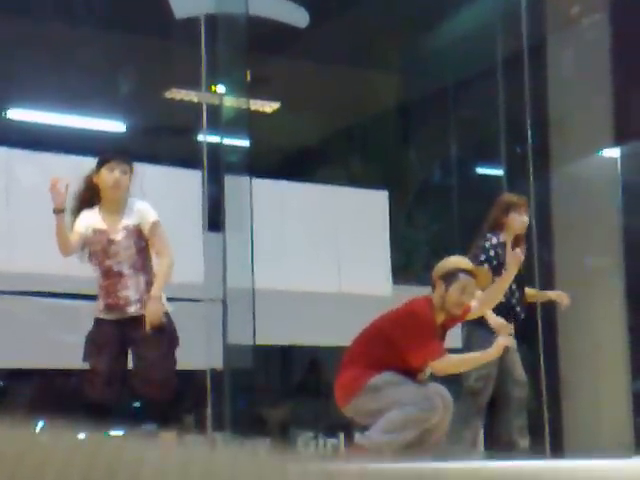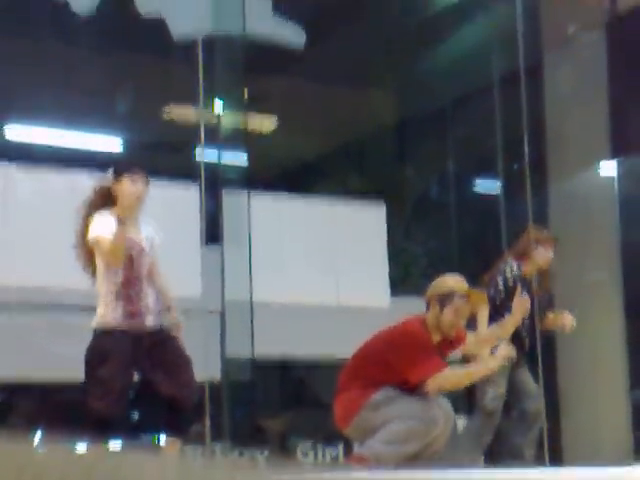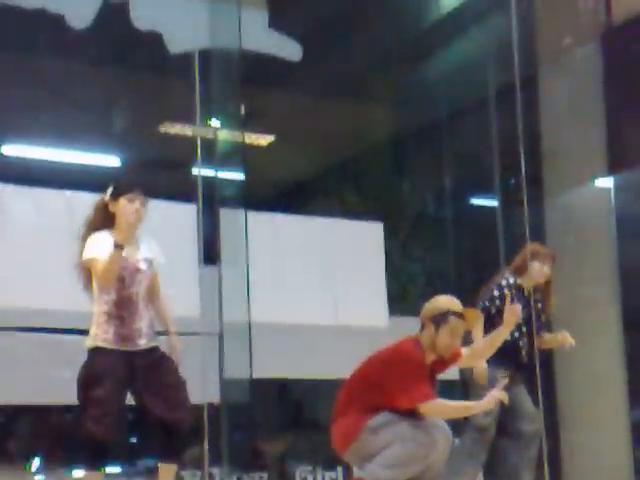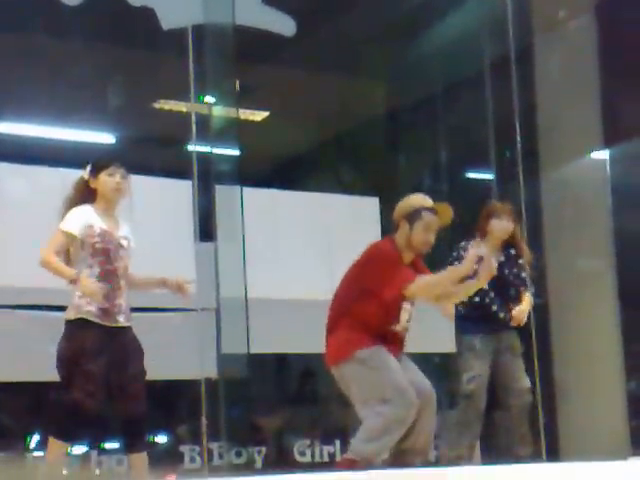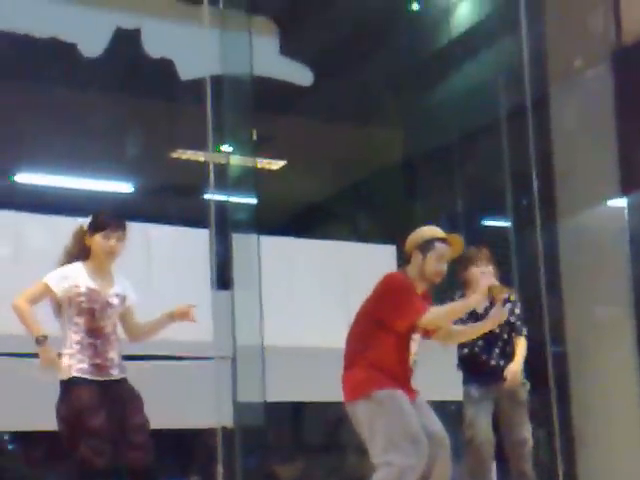
dt=0.7s
person 1, frame 1
left shoulder: (141, 210)
right shoulder: (88, 218)
left elbow: (164, 257)
right elbow: (67, 251)
left wrist: (155, 297)
right wrist: (60, 209)
left hip: (146, 312)
right hip: (108, 316)
left knee: (157, 380)
right knee: (99, 387)
person 1, frame 2
left shoulder: (146, 227)
right shoulder: (101, 221)
right elbow: (113, 257)
left wrist: (171, 309)
right wrist: (123, 217)
left hip: (151, 326)
right hip: (114, 327)
left knee: (183, 391)
right knee: (107, 402)
person 1, frame 3
left shoulder: (149, 246)
right shoulder: (99, 241)
right elbow: (101, 282)
left wrist: (170, 333)
right wrist: (120, 241)
left hip: (146, 348)
right hip: (107, 348)
left knee: (176, 415)
right knee: (101, 428)
person 1, frame 4
left shoulder: (124, 228)
right shoulder: (81, 215)
right elbow: (47, 257)
left wrist: (163, 282)
right wrist: (78, 278)
left hip: (120, 325)
right hip: (86, 322)
left knee: (133, 405)
right knee: (79, 401)
person 1, frame 5
left shoulder: (122, 285)
right shoulder: (70, 275)
left elbow: (134, 333)
right elbow: (21, 303)
left wrist: (170, 317)
right wrist: (42, 341)
left hip: (116, 380)
right hip: (80, 379)
left knee: (140, 455)
person 2, frame 1
left shoulder: (513, 249)
right shoulder: (489, 244)
left wrist: (548, 295)
right wrist: (490, 316)
left hip: (504, 331)
right hip: (485, 329)
left knee: (516, 389)
right knee: (477, 392)
left ankle: (512, 451)
right ankle: (464, 454)
person 2, frame 2
left shoulder: (535, 281)
right shoulder: (509, 270)
left elbow: (544, 318)
right elbow: (485, 303)
left wrist: (561, 319)
left hip: (514, 353)
left knee: (532, 404)
right knee: (490, 406)
left ankle: (513, 461)
person 2, frame 3
left shoulder: (535, 299)
right shoulder: (506, 284)
left elbow: (536, 338)
left wrist: (557, 339)
left hip: (513, 369)
right hip: (491, 365)
left knee: (529, 425)
right knee: (483, 424)
person 2, frame 4
left shoulder: (515, 256)
right shoulder: (466, 249)
left elbow: (526, 291)
left wrist: (524, 307)
left hip: (506, 334)
right hip: (474, 333)
left knee: (520, 394)
right knee: (473, 394)
left ankle: (521, 457)
right ankle: (455, 459)
person 2, frame 5
left shoulder: (507, 298)
left elbow: (520, 334)
left wrist: (517, 362)
left hip: (509, 380)
right hip: (475, 384)
left knee: (520, 441)
right knee: (480, 440)
person 3, frame 1
left shoulder: (444, 310)
right shoulder: (418, 314)
left elbow: (482, 306)
right elbow: (439, 365)
left wrist: (510, 272)
right wrist: (490, 353)
left hip: (384, 384)
right hip: (357, 386)
left knee: (441, 403)
right knee: (428, 403)
right ankle: (364, 452)
person 3, frame 2
left shoulder: (441, 331)
right shoulder: (412, 334)
left elbow: (477, 343)
right elbow: (439, 380)
left wrist: (515, 316)
right wrist: (491, 365)
left hip: (383, 402)
right hip: (357, 406)
left knee: (442, 415)
right knee: (431, 415)
right ankle: (363, 463)
person 3, frame 3
left shoulder: (433, 351)
right shoulder: (407, 356)
left elbow: (472, 356)
right elbow: (429, 407)
left wrist: (507, 326)
right wrist: (481, 404)
left hip: (380, 421)
right hip: (355, 428)
left knee: (440, 436)
right knee: (426, 438)
person 3, frame 4
left shoulder: (412, 262)
right shoulder: (381, 253)
left elbow: (440, 296)
right elbow: (416, 290)
left wrist: (478, 281)
right wrist: (462, 268)
left hip: (384, 346)
right hip: (352, 345)
left knee: (424, 396)
right knee: (399, 401)
left ankle: (406, 469)
right ankle: (352, 466)
person 3, frame 5
left shoulder: (420, 295)
right shoulder: (395, 284)
left elbow: (447, 333)
right elbow: (430, 319)
left wrist: (488, 323)
right wrist: (474, 299)
left hip: (399, 386)
right hip: (371, 385)
left knee: (437, 444)
right knee: (406, 454)
